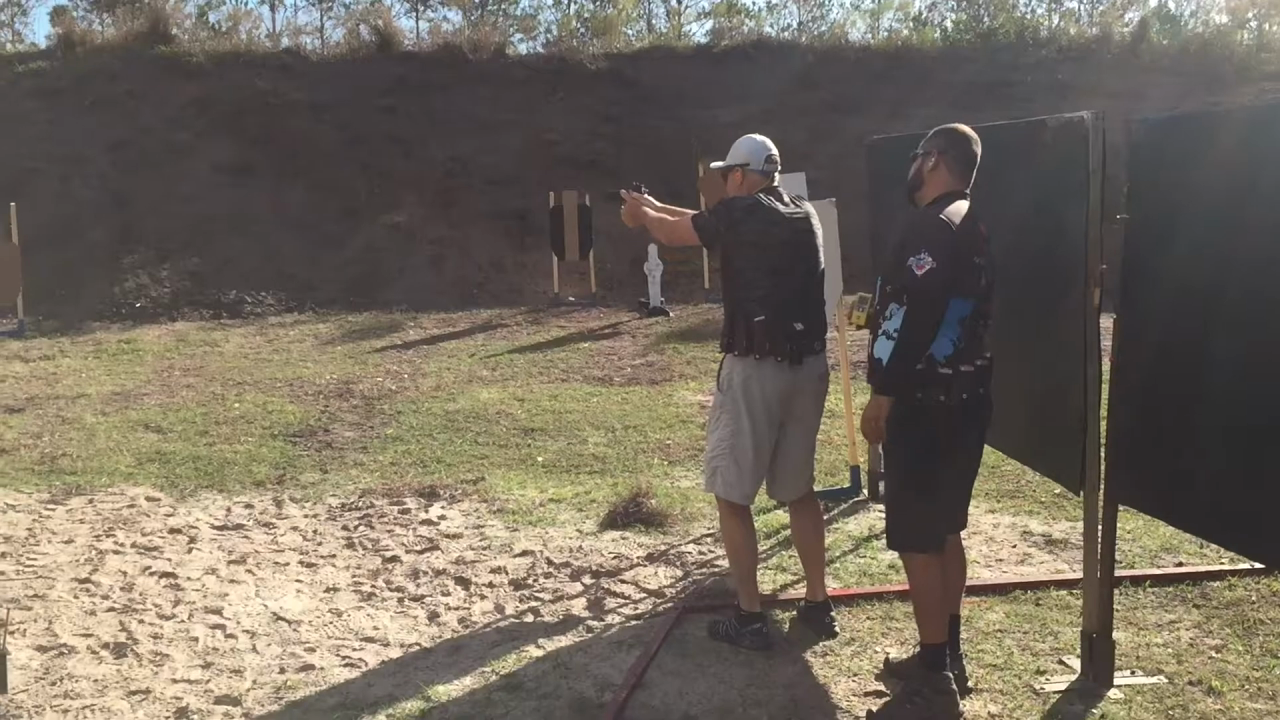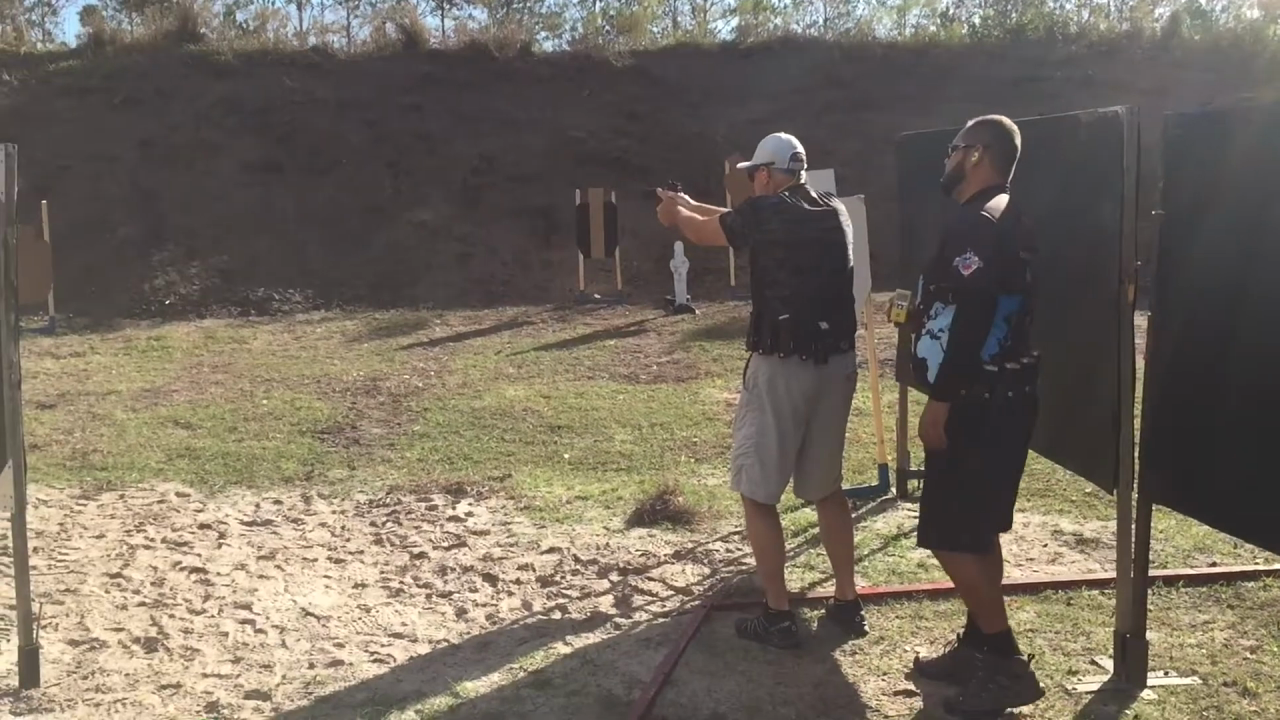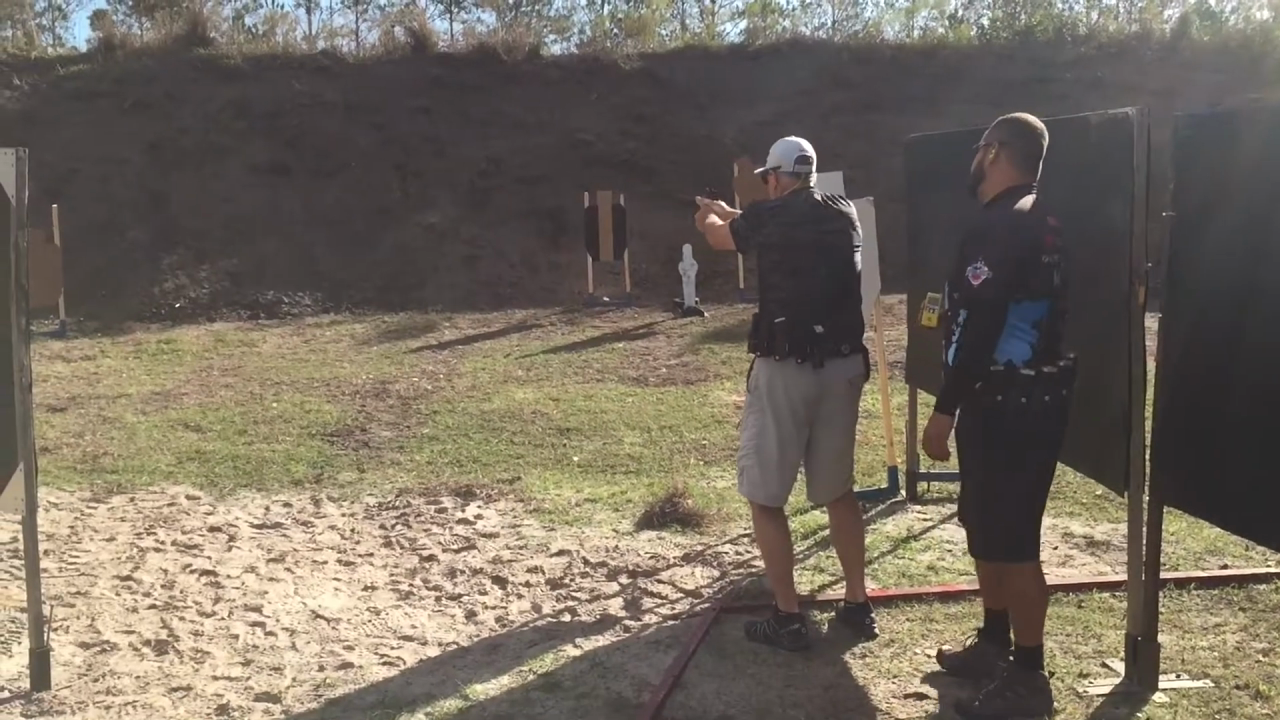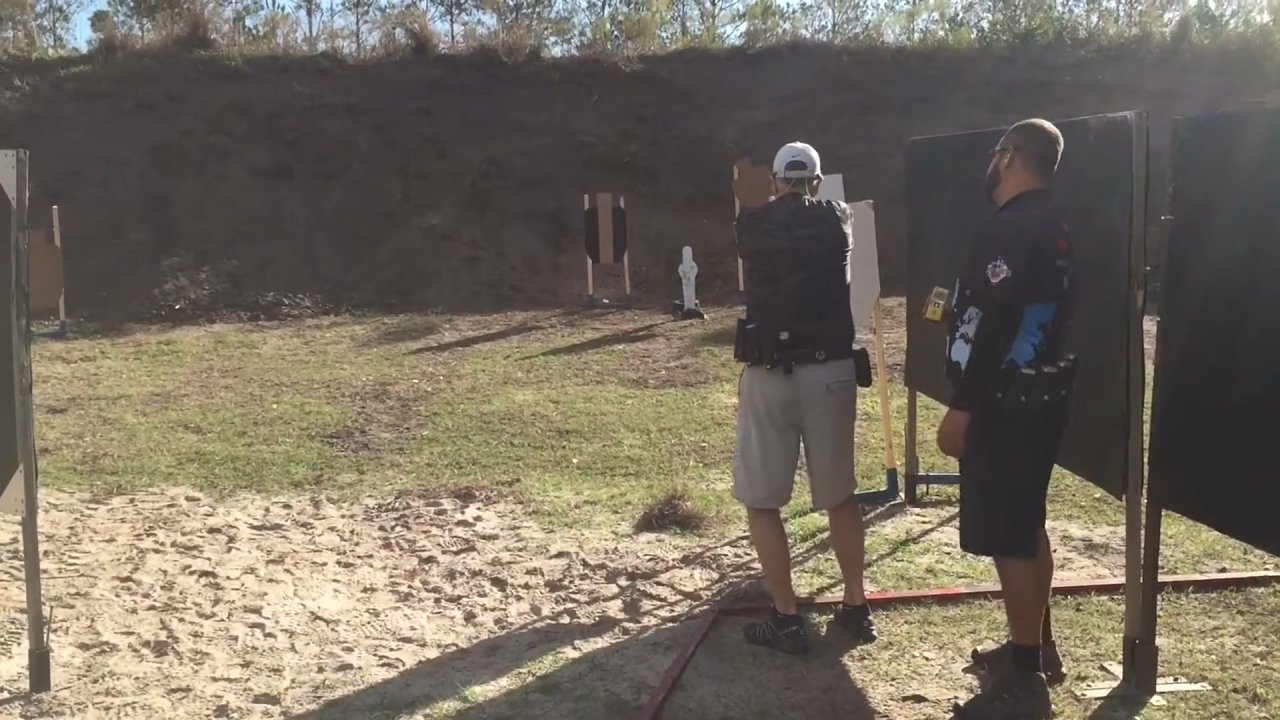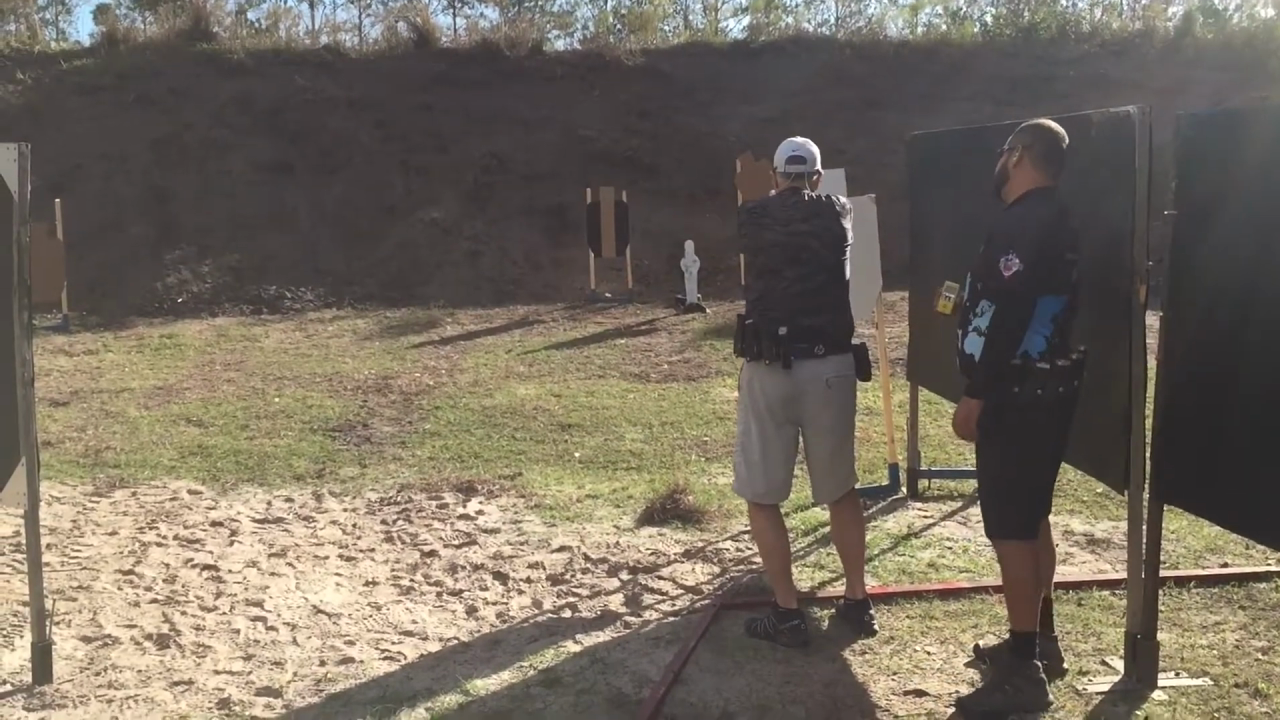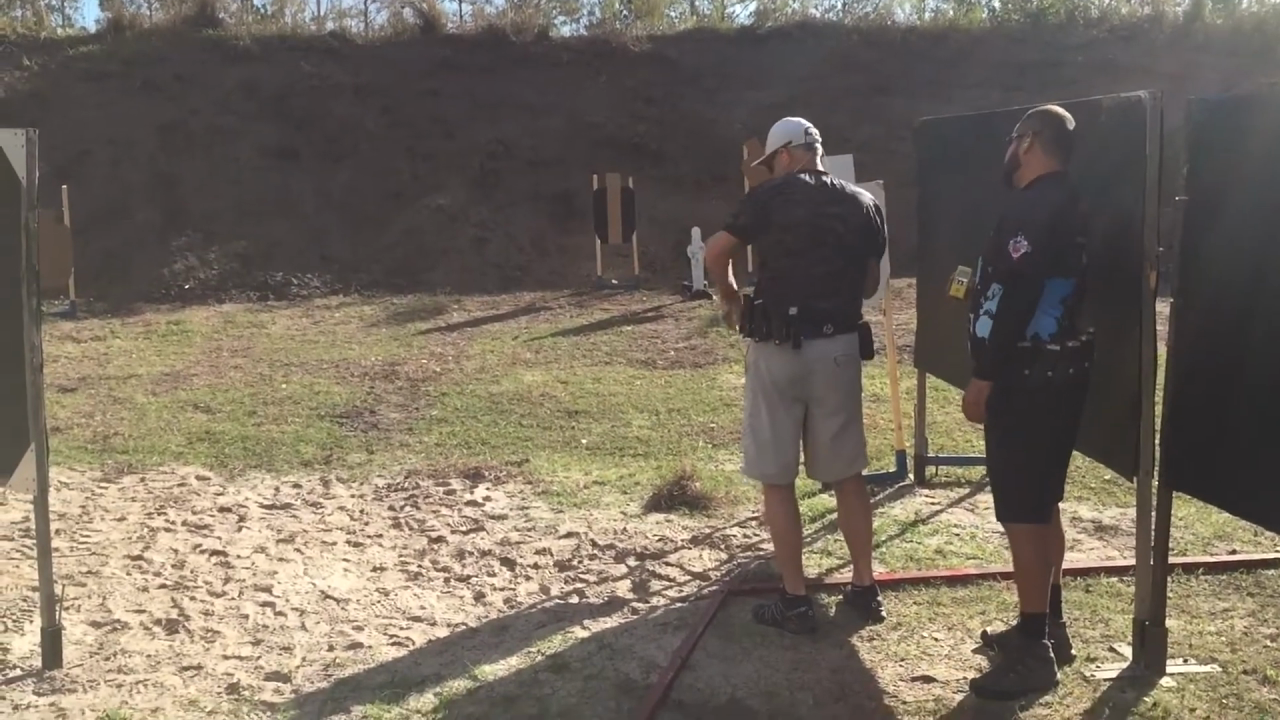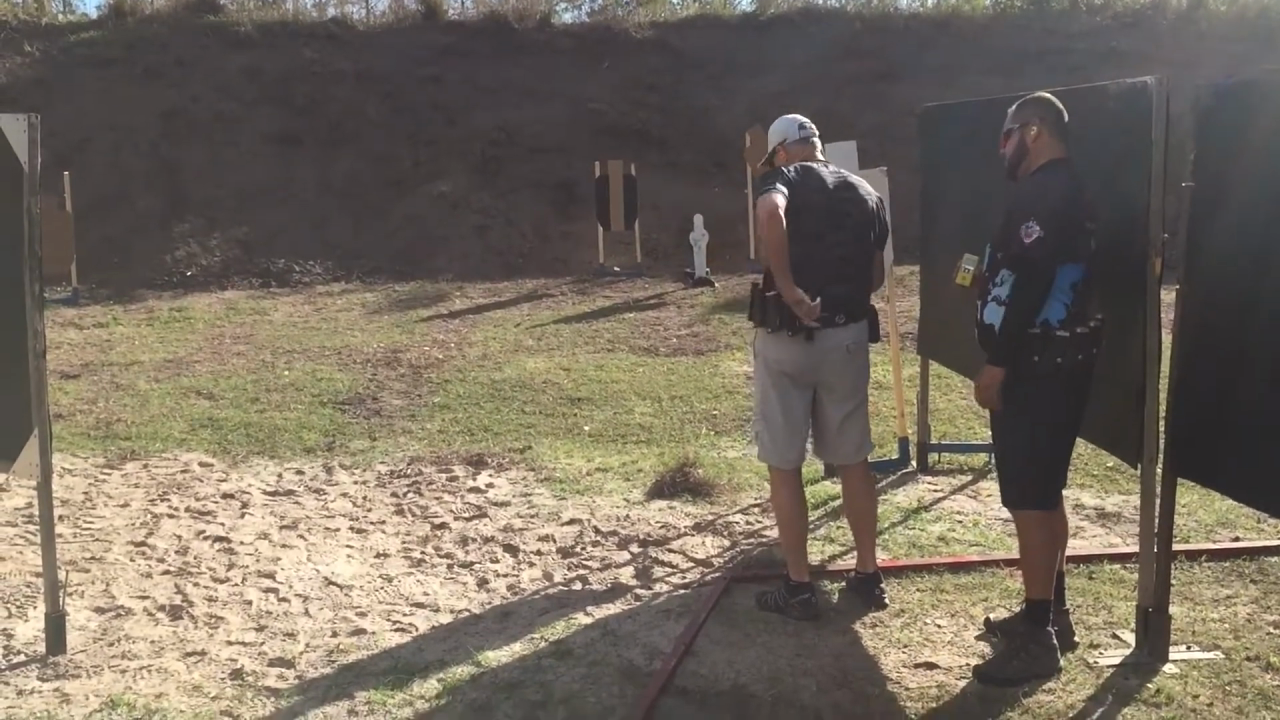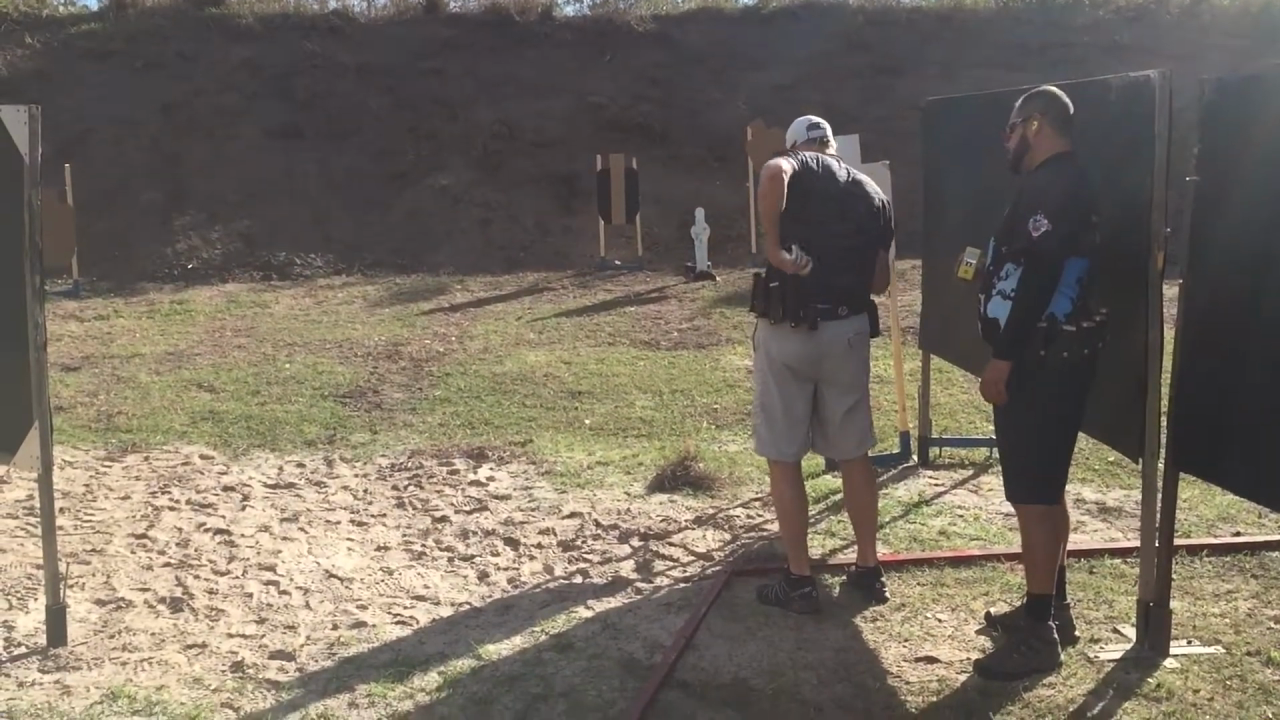
dt=0.5s
person 1, frame 1
left shoulder: (932, 225)
right shoulder: (969, 227)
left elbow: (922, 315)
left wrist: (884, 392)
right wrist: (881, 317)
left hip: (928, 400)
right hip: (960, 395)
left knee: (917, 537)
right knee: (942, 529)
right ankle: (945, 655)
person 1, frame 2
left shoulder: (976, 222)
right shoulder: (1004, 220)
left elbow: (972, 317)
left wrist: (939, 398)
right wrist: (922, 315)
left hip: (977, 400)
right hip: (998, 395)
left knee: (951, 537)
right knee: (976, 531)
left ankle: (1008, 663)
right ankle: (977, 648)
person 1, frame 3
left shoulder: (996, 227)
right shoulder: (1039, 222)
left elbow: (981, 328)
left wrist: (943, 411)
right wrist: (952, 311)
left hip: (1010, 403)
right hip: (1036, 394)
left knee: (1008, 539)
right knee: (989, 525)
right ankle: (993, 644)
person 1, frame 4
left shoulder: (1011, 226)
right shoulder: (1049, 224)
left elbow: (996, 324)
left wrist: (961, 407)
right wrist: (963, 311)
left hip: (1008, 401)
right hip: (1037, 395)
left knee: (1005, 536)
right knee: (1025, 528)
right ankle: (1036, 647)
person 1, frame 5
left shoulder: (1022, 222)
right shoulder: (1052, 219)
left elbow: (1010, 316)
left wrist: (974, 395)
right wrist: (972, 304)
left hip: (1017, 394)
right hip: (1044, 387)
left knee: (1009, 526)
right knee: (1030, 518)
left ankle: (1024, 670)
right ankle: (1038, 640)
person 1, frame 6
left shoulder: (1033, 205)
right shoulder: (1064, 203)
left elbow: (1017, 298)
left wrist: (983, 376)
right wrist: (984, 286)
left hip: (1027, 376)
right hip: (1054, 372)
left knee: (1021, 511)
right knee: (1040, 505)
left ankle: (1034, 650)
right ankle: (1047, 626)
person 1, frame 7
left shoulder: (1043, 191)
right shoulder: (1061, 189)
left elbow: (1031, 282)
left wrist: (996, 363)
left hip: (1035, 364)
right hip: (1054, 359)
left knee: (1028, 498)
right knee: (1043, 493)
left ankle: (1038, 638)
right ankle: (1049, 613)
person 1, frame 8
left shoulder: (1050, 185)
right shoulder: (1062, 183)
left elbow: (1039, 276)
left wrist: (1003, 356)
right wrist: (1004, 319)
left hip: (1039, 359)
right hip: (1053, 354)
left knee: (1032, 493)
right knee: (1043, 488)
left ankle: (1038, 632)
right ankle: (1050, 607)
person 2, frame 1
left shoulder: (738, 212)
right shoulder: (803, 213)
left elbow: (676, 234)
left wrist: (642, 214)
right wrist: (654, 204)
left hip: (756, 368)
right hip: (808, 364)
left knee: (732, 494)
right knee: (799, 489)
left ankle: (749, 617)
right ankle: (818, 604)
person 2, frame 2
left shoulder: (765, 211)
right shoulder: (833, 211)
left elbow: (705, 233)
left wrist: (677, 212)
right wrist: (691, 203)
left hip: (781, 367)
right hip: (836, 363)
left knee: (758, 494)
right knee: (827, 488)
left ankle: (777, 615)
right ankle: (847, 602)
person 2, frame 3
left shoulder: (765, 216)
right shoulder: (843, 214)
left elbow: (719, 238)
left wrist: (709, 217)
right wrist: (729, 211)
left hip: (785, 369)
right hip: (843, 364)
left knee: (765, 497)
right knee: (838, 490)
left ankle: (788, 617)
right ankle: (858, 604)
person 2, frame 4
left shoulder: (751, 224)
right shoulder: (836, 219)
left hip: (768, 375)
right hip: (830, 371)
left knee: (762, 501)
right knee: (840, 494)
left ankle: (786, 620)
right ankle: (856, 607)
person 2, frame 5
left shoulder: (751, 217)
right shoulder: (836, 213)
left hip: (768, 369)
right hip: (830, 365)
left knee: (762, 496)
right knee: (841, 489)
left ankle: (787, 614)
right ankle: (858, 601)
person 2, frame 6
left shoulder: (768, 197)
right shoulder: (862, 204)
left elbow: (715, 252)
right elbow: (871, 283)
left wrist: (728, 297)
left hip: (776, 350)
right hip: (838, 347)
left knee: (776, 479)
right knee: (847, 473)
left ankle: (795, 600)
right ankle: (865, 588)
person 2, frame 7
left shoulder: (785, 177)
right shoulder: (866, 194)
left elbow: (769, 215)
right elbow: (876, 277)
left wrist: (789, 288)
left hip: (787, 337)
right hip: (848, 335)
left knee: (784, 465)
right knee: (853, 459)
left ankle: (798, 587)
right ankle: (868, 575)
person 2, frame 8
left shoulder: (798, 168)
right shoulder: (873, 193)
left elbow: (773, 173)
right elbow: (880, 281)
left wrist: (775, 249)
left hip: (787, 331)
right hip: (849, 329)
left knee: (783, 458)
right knee: (854, 454)
left ankle: (799, 580)
right ankle: (869, 569)
